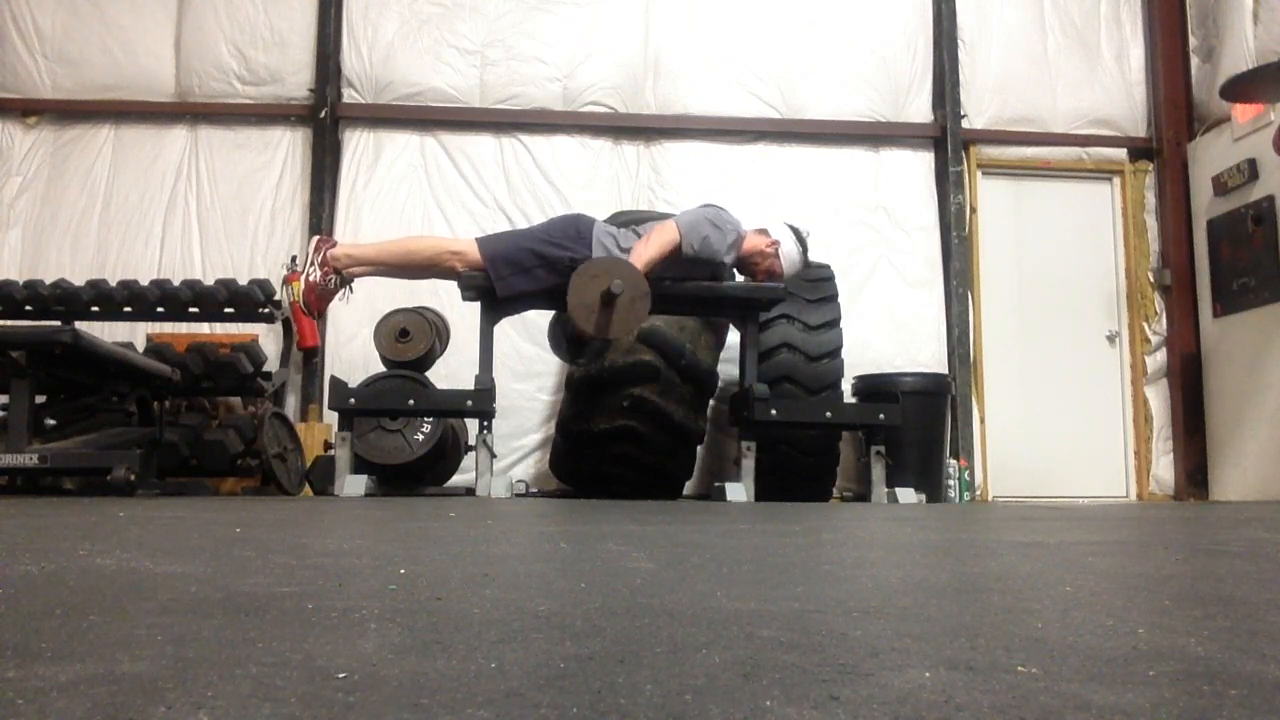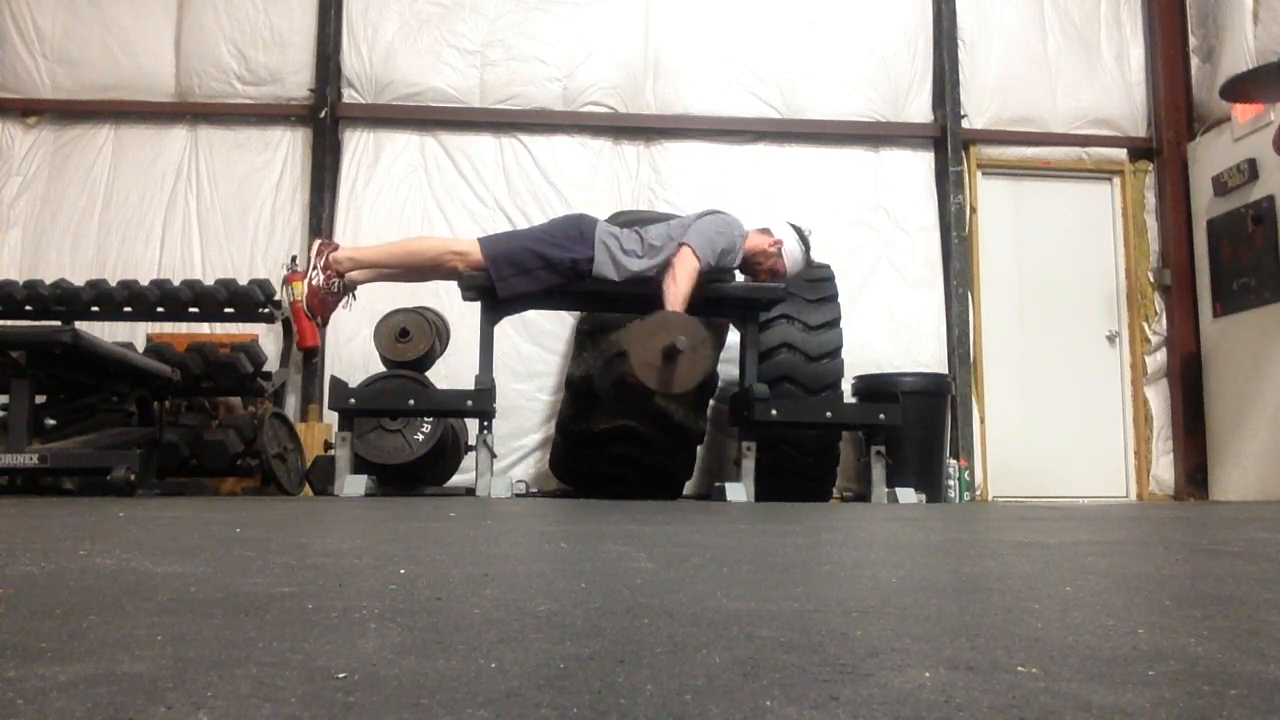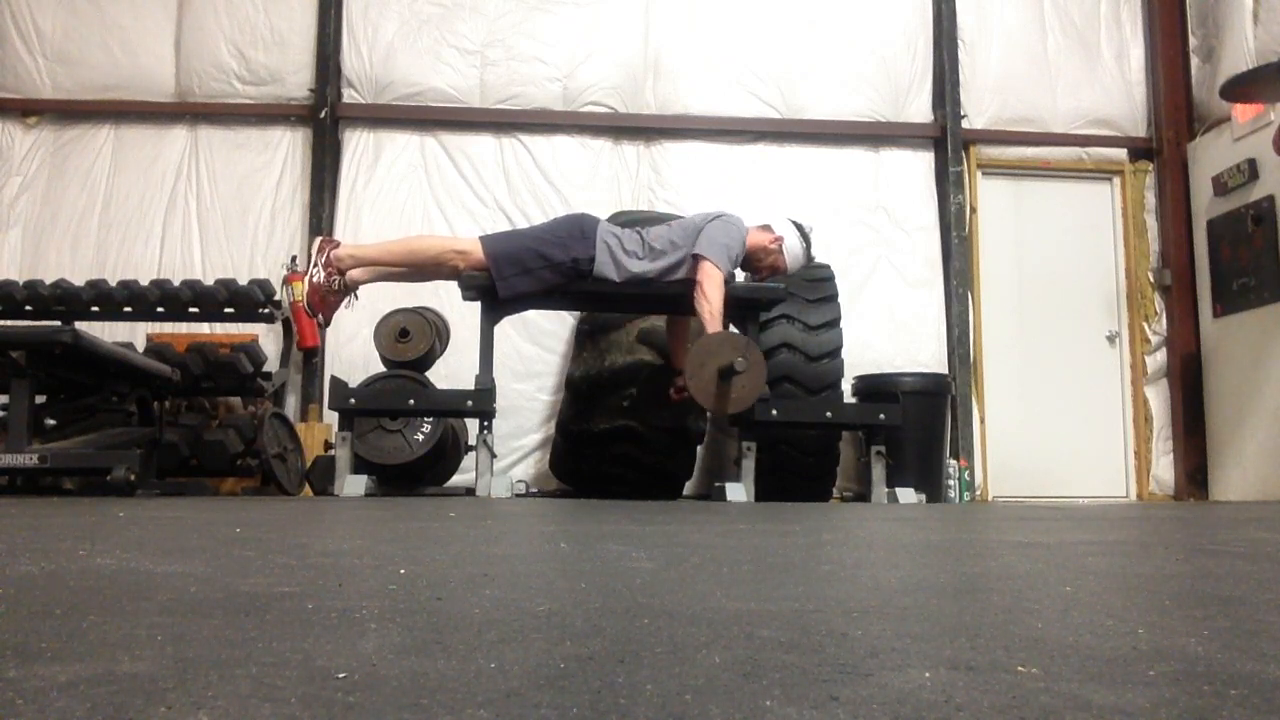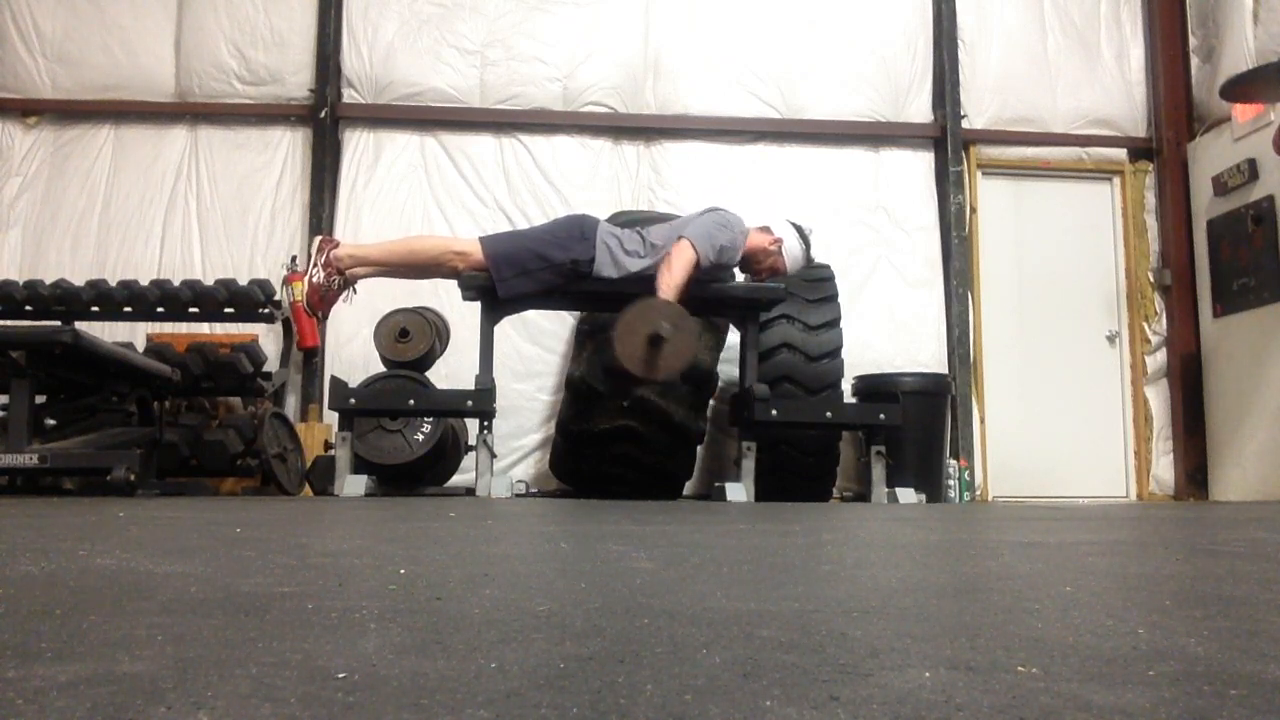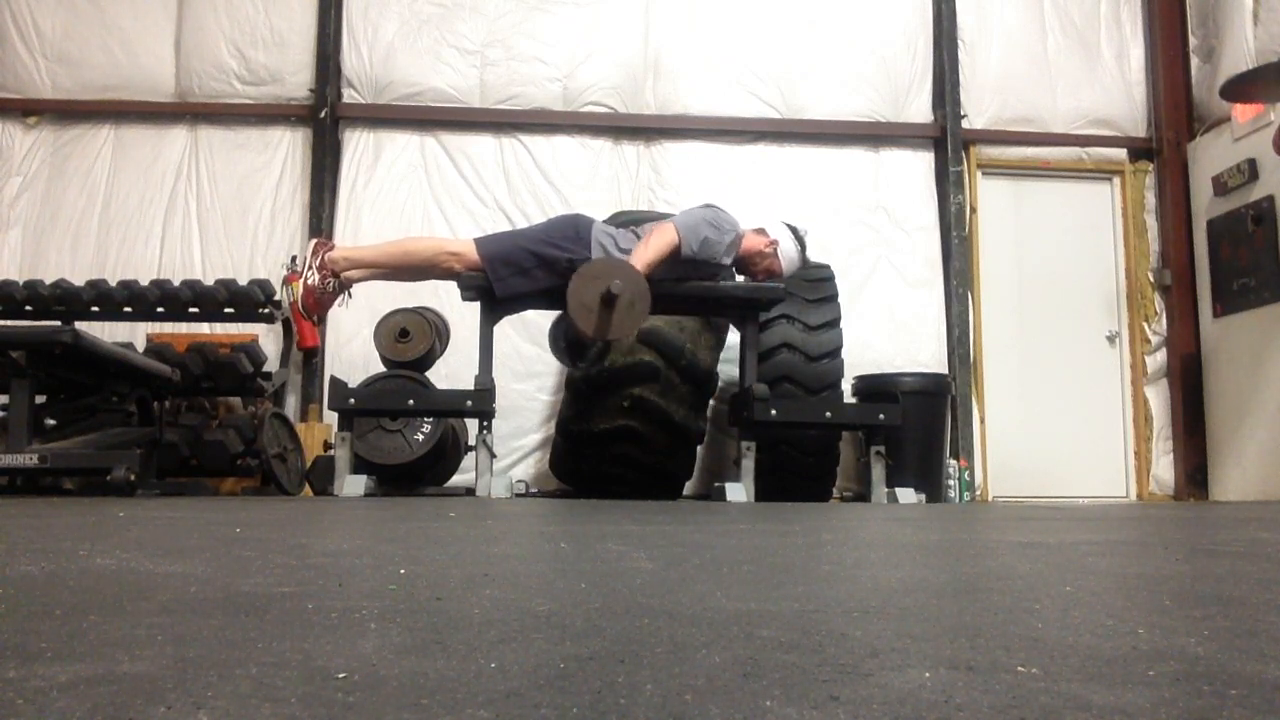
dt=0.5s
person 1, frame 1
left shoulder: (721, 260)
right shoulder: (722, 226)
left elbow: (668, 274)
right elbow: (661, 234)
left hip: (585, 265)
right hip: (579, 248)
left knee: (458, 260)
right knee: (460, 256)
left ankle: (342, 270)
right ankle: (338, 256)
person 1, frame 2
left shoulder: (726, 261)
right shoulder: (728, 229)
left elbow: (676, 281)
right elbow: (681, 267)
left hip: (585, 260)
right hip: (583, 248)
left knee: (458, 264)
right knee: (462, 256)
left ankle: (346, 278)
right ankle: (340, 258)
person 1, frame 3
left shoulder: (721, 256)
right shoulder: (730, 229)
left elbow: (679, 307)
right elbow: (705, 285)
left wrist: (682, 372)
left hip: (586, 263)
right hip: (585, 247)
left knee: (460, 264)
right knee: (464, 255)
left ankle: (347, 279)
right ankle: (341, 256)
person 1, frame 4
left shoulder: (726, 261)
right shoulder: (728, 226)
left elbow: (672, 270)
right elbow: (678, 259)
left hip: (587, 264)
right hip: (583, 248)
left knee: (459, 261)
right knee: (462, 256)
left ankle: (347, 274)
right ankle: (341, 255)
person 1, frame 5
left shoulder: (721, 260)
right shoulder: (721, 225)
left elbow: (666, 279)
right elbow: (661, 235)
left hip: (583, 268)
right hip: (578, 247)
left knee: (455, 261)
right knee: (458, 256)
left ankle: (342, 276)
right ankle: (335, 258)
